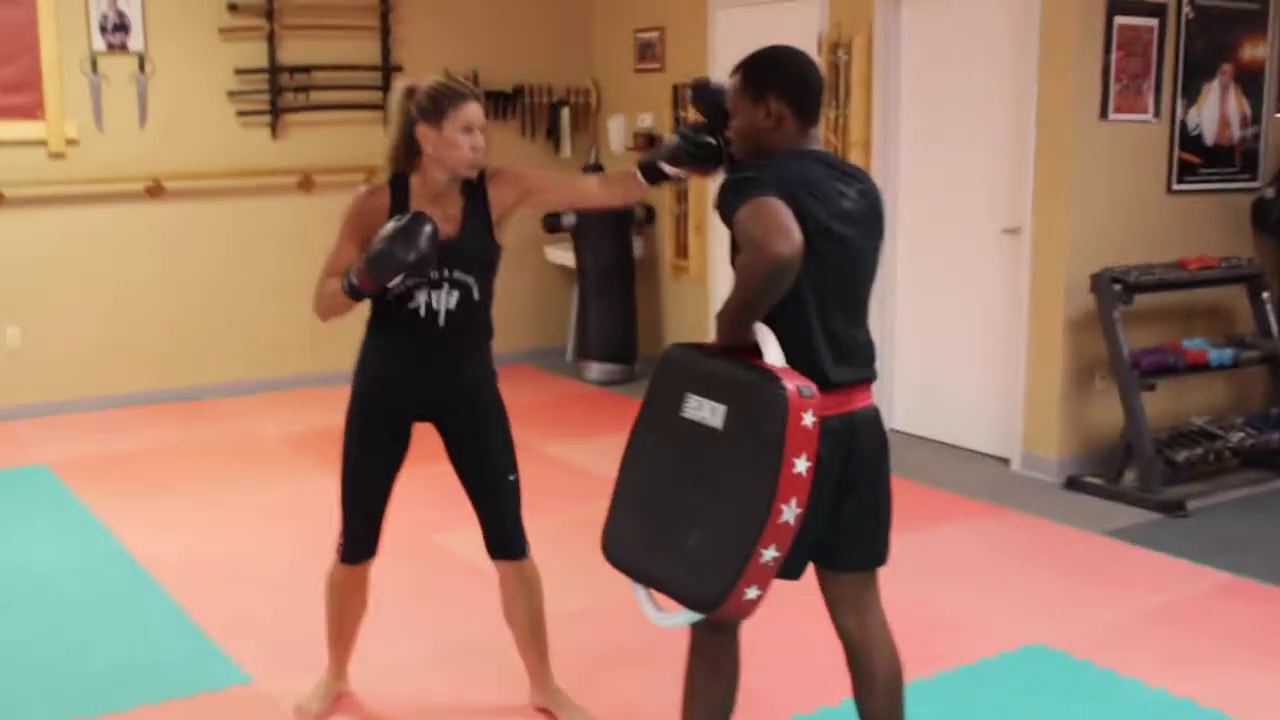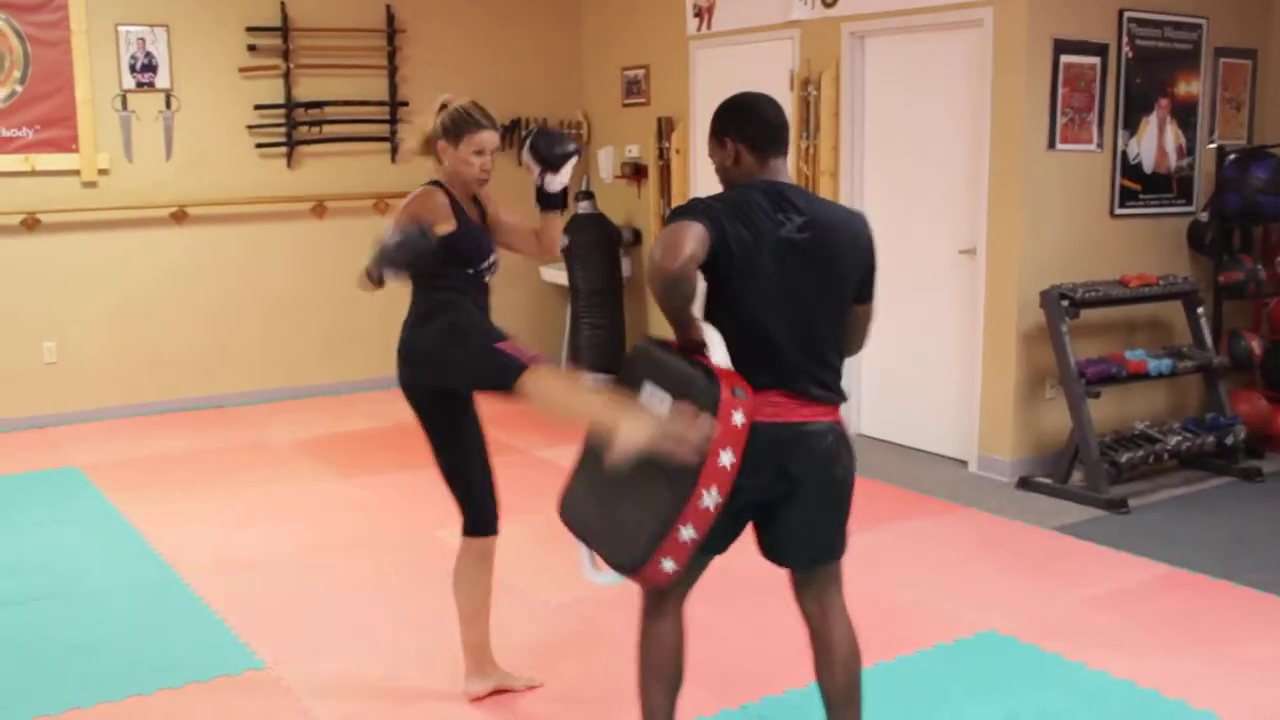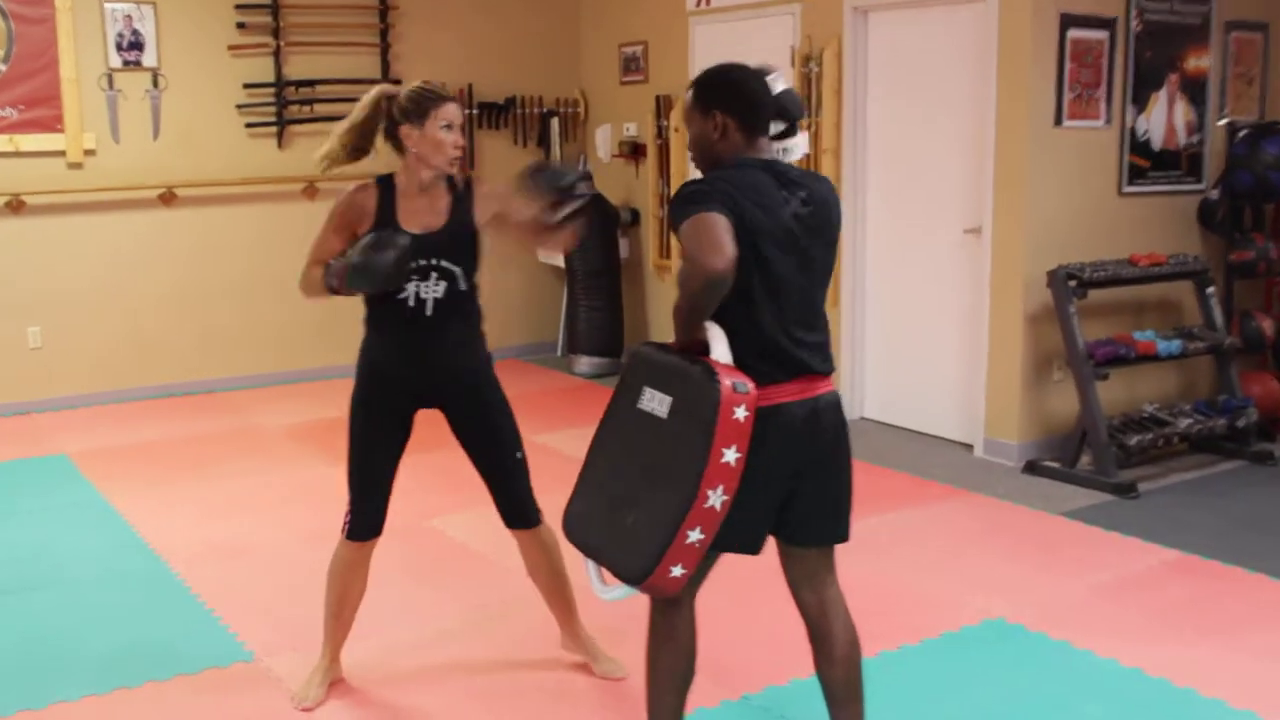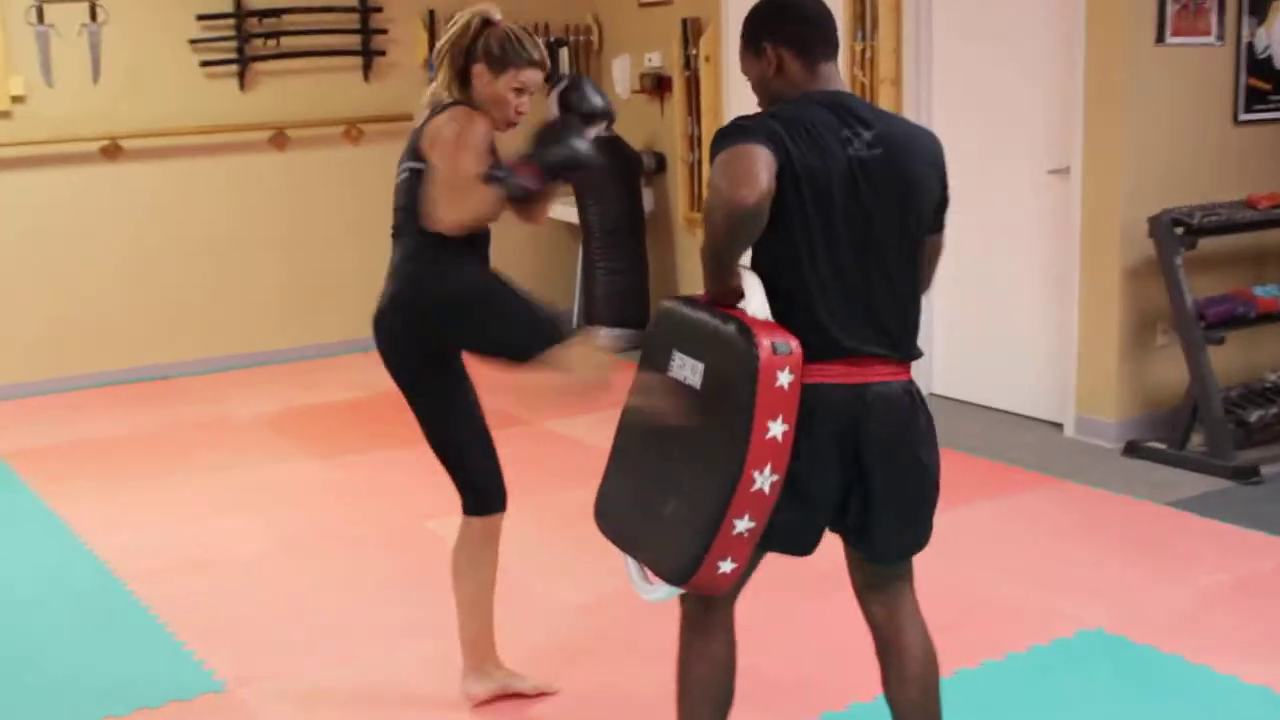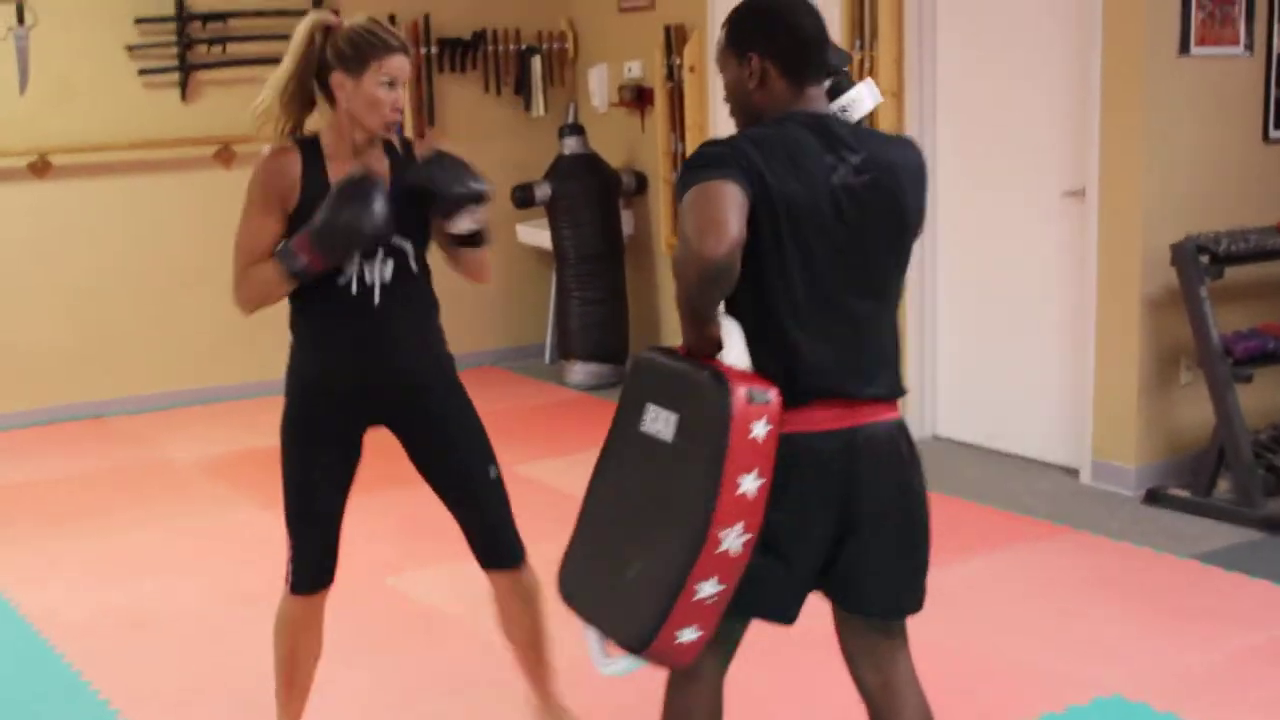
dt=0.7s
person 1, frame 1
left shoulder: (756, 184)
right shoulder: (863, 190)
left elbow: (778, 248)
left wrist: (731, 324)
right hip: (857, 421)
right knee: (859, 610)
person 1, frame 2
left shoulder: (710, 215)
right shoulder: (851, 228)
left elbow: (669, 264)
right elbow: (853, 338)
left wrist: (686, 330)
right hip: (818, 435)
left knee: (664, 589)
right knee: (825, 601)
person 1, frame 3
left shoulder: (708, 195)
right shoulder: (821, 194)
left elbow: (713, 264)
left wrist: (686, 326)
right hip: (817, 413)
left knee: (673, 585)
right knee: (819, 590)
person 1, frame 4
left shoulder: (759, 134)
right shoulder: (921, 148)
left elbow: (741, 197)
left wrist: (719, 276)
left hip: (788, 399)
right hip: (889, 398)
left knee: (708, 590)
right knee: (892, 600)
person 1, frame 5
left shoulder: (731, 161)
right shoulder: (902, 163)
left elbow: (712, 246)
left wrist: (697, 325)
left hip: (771, 447)
right hip: (876, 444)
left knee: (698, 653)
right knee: (885, 662)
person 2, frame 1
left shoulder: (499, 191)
right shoulder: (377, 202)
left elbow: (604, 190)
right elbow: (324, 304)
left wrist: (671, 159)
right wrist: (367, 275)
left hip: (466, 384)
right hip: (386, 385)
left knee: (509, 545)
right knee: (357, 548)
person 2, frame 2
left shoulder: (478, 206)
right shoulder: (428, 201)
left elbow: (540, 244)
right elbow: (373, 275)
left wrist: (554, 187)
right wrist: (388, 258)
left hip: (435, 373)
right hip: (443, 345)
left knee: (480, 523)
right knee: (543, 376)
left ankle: (479, 667)
right ankle: (635, 429)
person 2, frame 3
left shoulder: (475, 198)
right shoulder: (364, 200)
left elbow: (554, 234)
right elbow: (310, 280)
left wrist: (558, 207)
right wrist: (346, 272)
left hip: (464, 369)
right hip: (387, 374)
left knee: (523, 512)
right knee: (362, 526)
left ankle: (575, 634)
right ankle: (328, 663)
person 2, frame 4
left shoulder: (451, 123)
right shoulder: (464, 124)
left elbow: (525, 214)
right elbow: (449, 217)
left wrist: (566, 143)
right wrist: (536, 170)
left hip: (409, 322)
right hip: (441, 296)
left knee: (484, 500)
right knee: (566, 343)
left ankle: (483, 668)
person 2, frame 5
left shoulder: (412, 161)
right shoulder: (284, 167)
left elbow: (477, 270)
right elbow: (247, 292)
left wrist: (464, 217)
right wrist: (314, 247)
left hip: (419, 376)
right hip: (325, 387)
left knee: (503, 550)
right knee: (309, 577)
